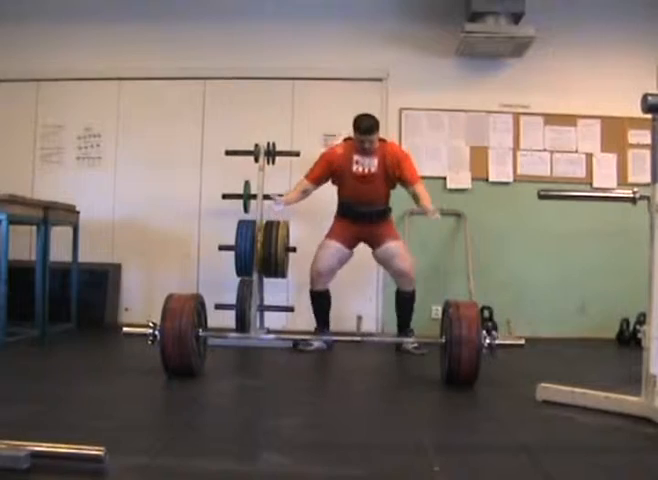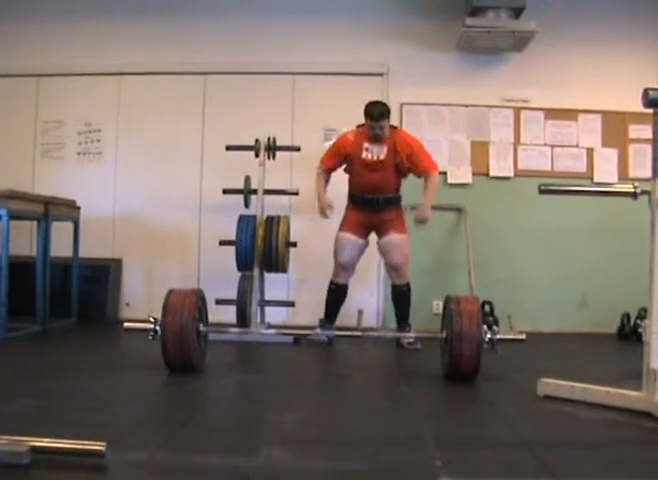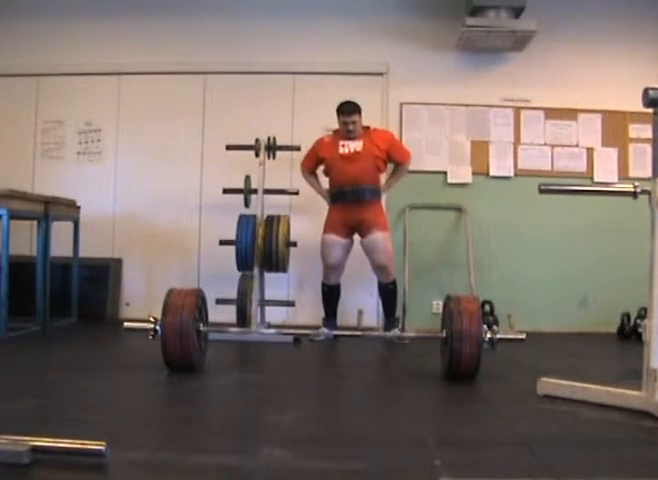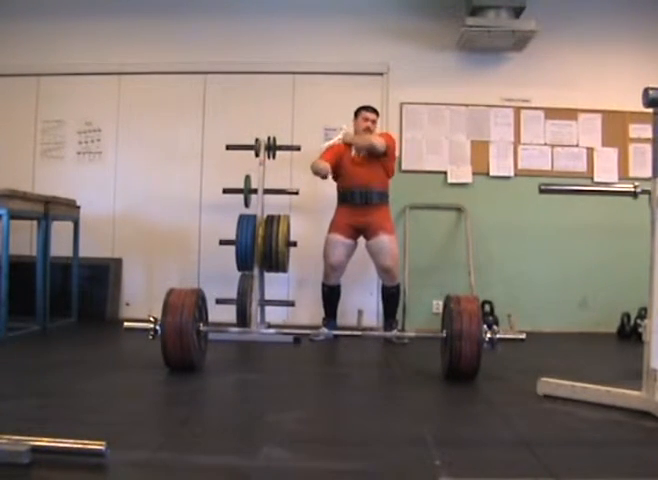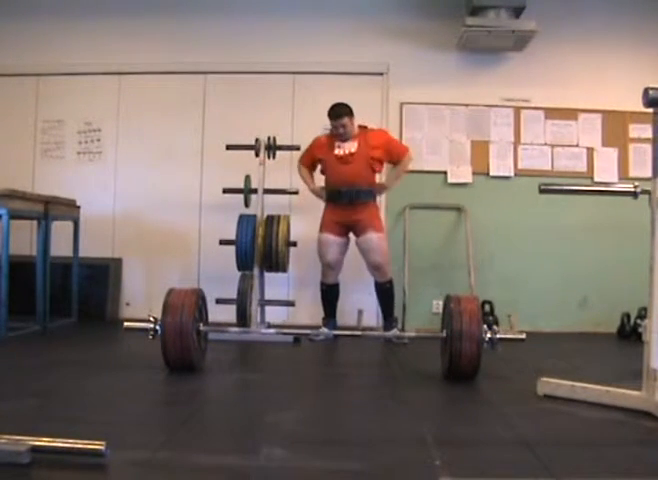
dt=1s
person 1, frame 1
left shoulder: (394, 154)
right shoulder: (336, 154)
left elbow: (415, 185)
right elbow: (308, 184)
left wrist: (427, 206)
right wrist: (285, 200)
left hip: (380, 224)
right hip: (345, 223)
left knee: (406, 275)
right knee: (318, 274)
left ankle: (405, 335)
right ankle: (322, 334)
person 1, frame 2
left shoulder: (405, 142)
right shoulder: (348, 140)
left elbow: (431, 172)
right elbow: (324, 167)
left wrist: (426, 205)
right wrist: (321, 197)
left hip: (390, 212)
right hip: (356, 211)
left knee: (399, 269)
right knee: (342, 268)
left ankle: (404, 330)
right ankle: (326, 326)
person 1, frame 3
left shoulder: (381, 138)
right shoulder: (325, 143)
left elbow: (404, 161)
right elbow: (306, 168)
left wrist: (384, 187)
right wrist: (322, 192)
left hip: (371, 210)
right hip: (338, 212)
left knee: (385, 268)
right knee: (331, 269)
left ankle: (391, 325)
right ankle: (329, 324)
person 1, frame 4
left shoulder: (384, 139)
right shoulder: (338, 148)
left elbow: (377, 145)
right elbow: (321, 164)
left wrist: (352, 139)
right wrist: (319, 167)
left hip: (378, 214)
right hip: (345, 214)
left knee: (390, 271)
right knee: (331, 269)
left ankle: (391, 326)
right ankle: (328, 324)
person 1, frame 5
left shoulder: (377, 138)
right shoulder: (321, 143)
left elbow: (405, 157)
right elbow: (303, 164)
left wrist: (388, 182)
right wrist: (312, 187)
left hip: (366, 210)
right hip: (333, 212)
left knee: (381, 268)
right knee: (329, 268)
left ankle: (390, 325)
right ankle: (329, 324)
